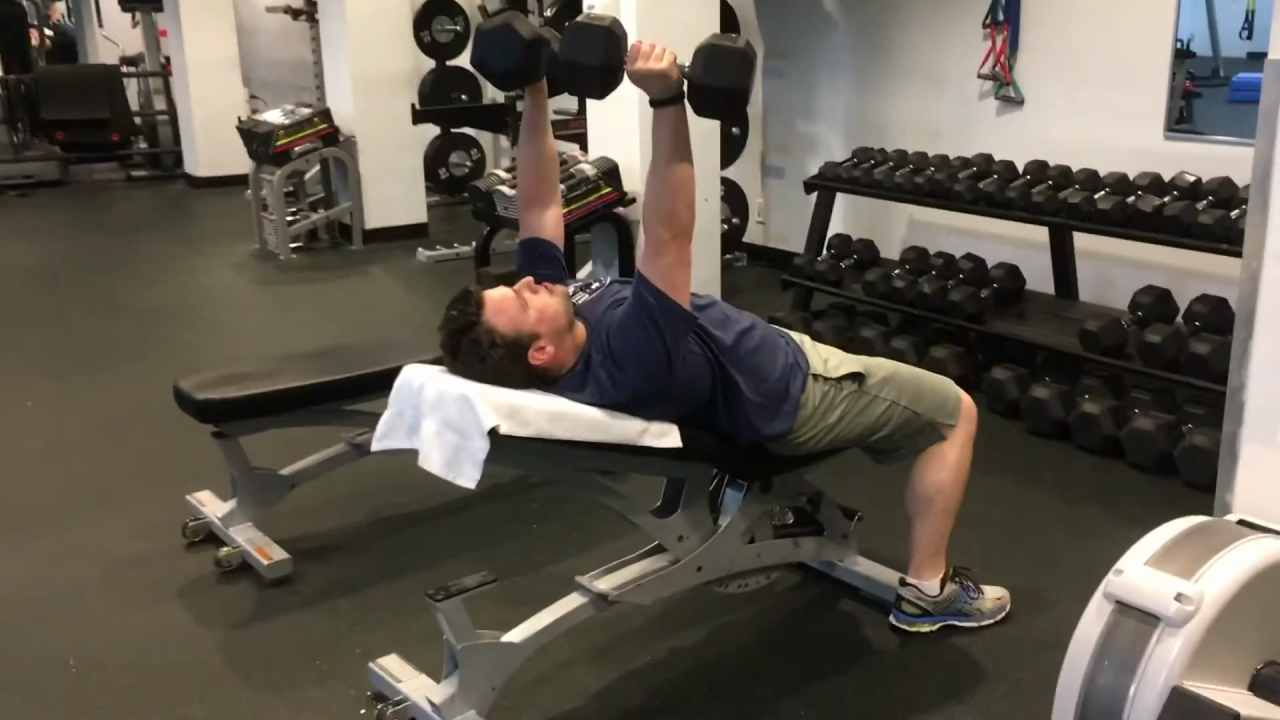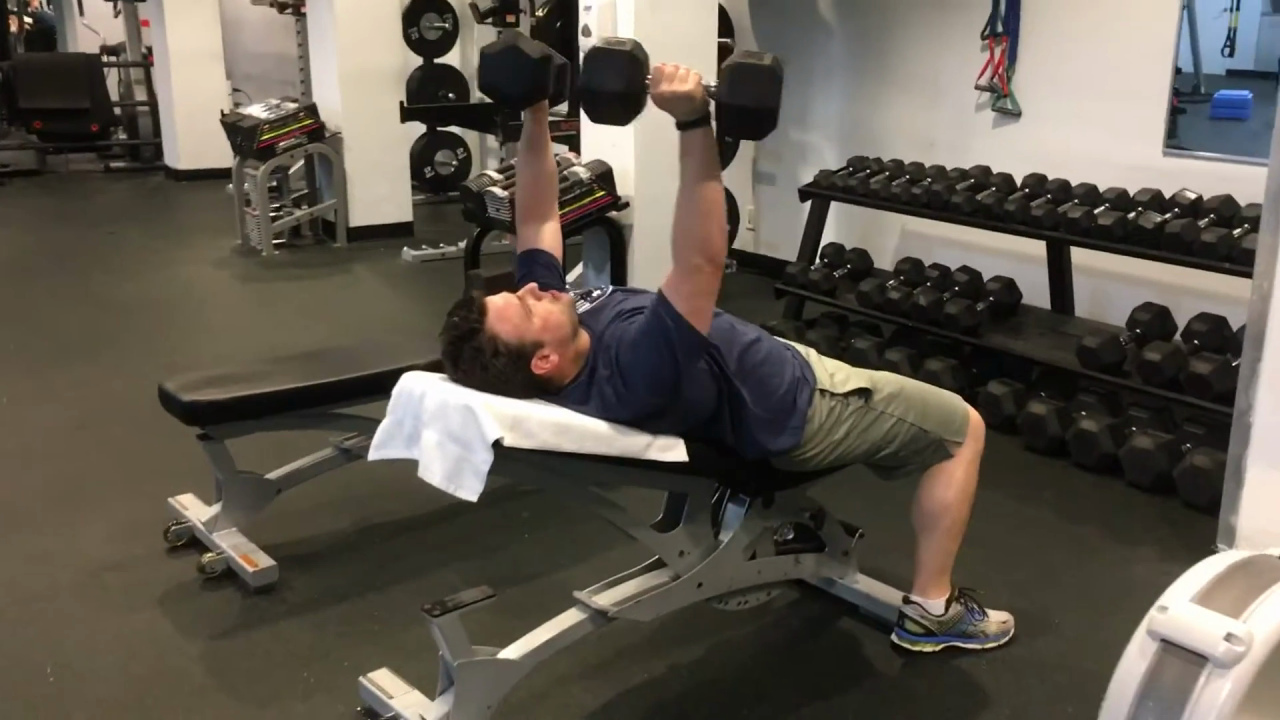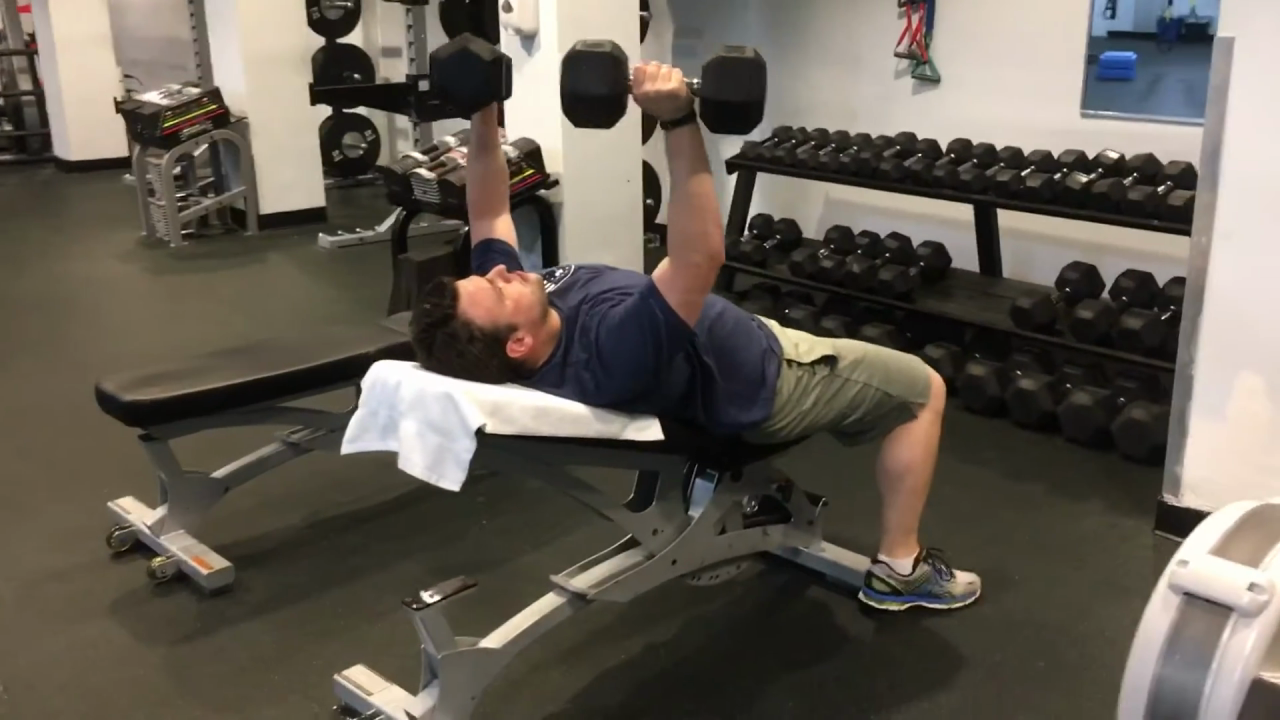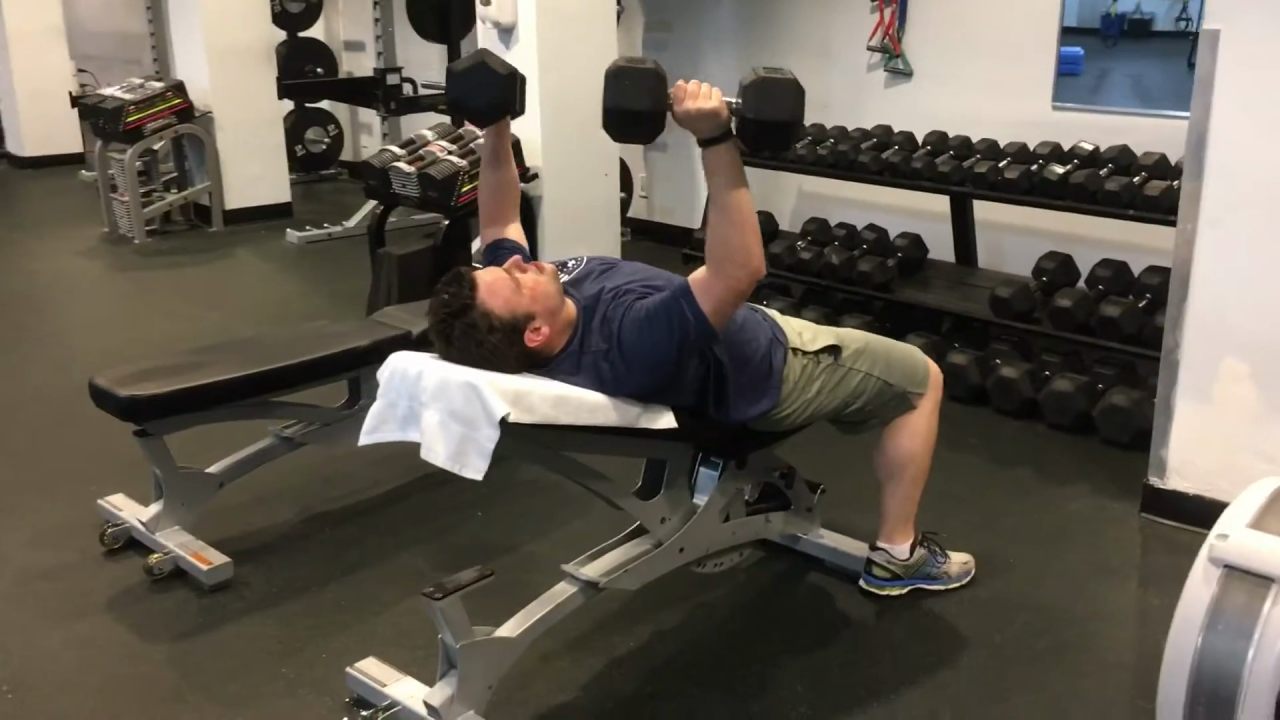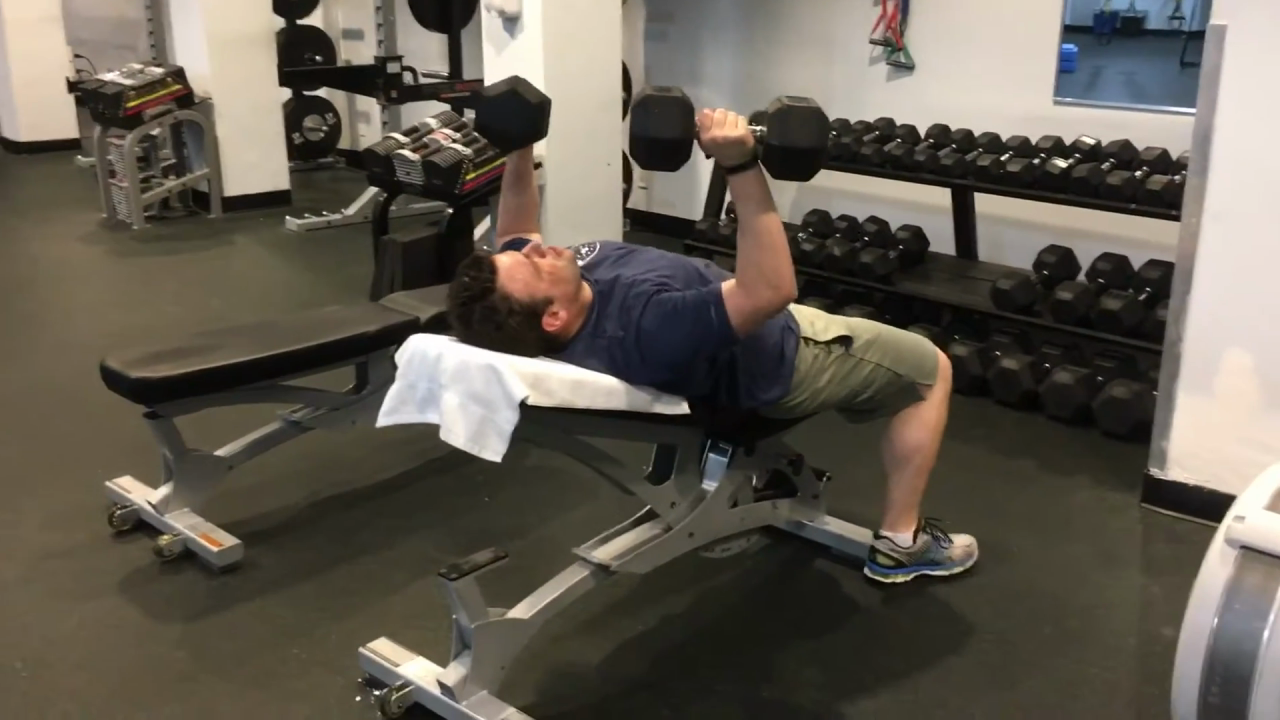
dt=0.5s
person 1, frame 1
left shoulder: (542, 303)
right shoulder: (624, 364)
left elbow: (539, 205)
right elbow: (668, 236)
left wrist: (535, 95)
right wrist: (666, 99)
right hip: (788, 393)
right knee: (956, 411)
right ankle: (927, 589)
person 1, frame 2
left shoulder: (536, 326)
right shoulder: (629, 377)
left elbow: (537, 220)
right elbow: (702, 262)
left wrist: (534, 111)
right wrist: (693, 121)
right hip: (793, 406)
right knee: (963, 427)
right ankle: (931, 609)
person 1, frame 3
left shoulder: (498, 311)
right shoulder: (606, 356)
left elbow: (487, 215)
right elbow: (700, 259)
left wrist: (484, 112)
right wrist: (678, 119)
right hip: (760, 377)
right knee: (924, 390)
right ankle: (899, 569)
person 1, frame 4
left shoulder: (513, 313)
right shoulder: (622, 348)
left elbow: (497, 221)
right elbow: (739, 271)
left wrist: (497, 126)
right wrist: (716, 137)
left hip: (731, 341)
right hip: (764, 365)
right knee: (921, 379)
right ankle: (897, 554)
person 1, frame 5
left shoulder: (535, 298)
right shoulder: (637, 333)
left elbow: (514, 233)
right elbow: (771, 289)
left wrist: (520, 146)
right wrist: (740, 163)
left hip: (738, 334)
right hip: (778, 356)
right knee: (931, 369)
right ankle: (900, 542)
